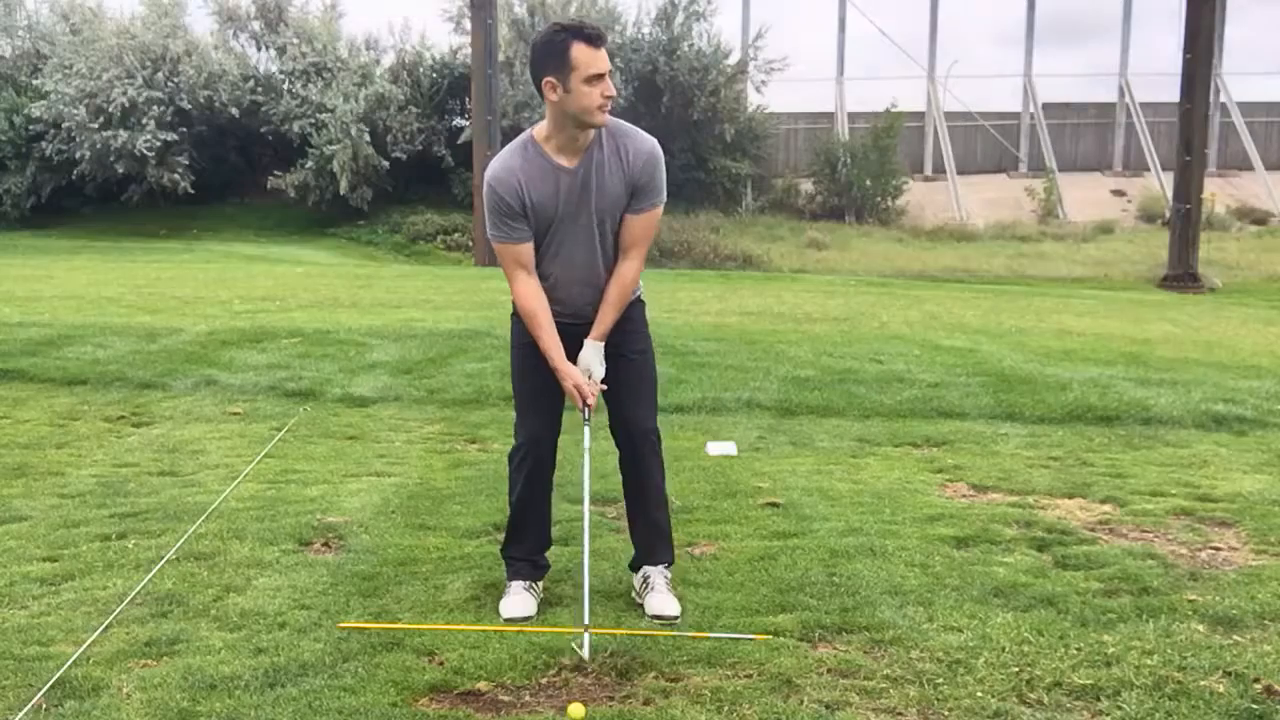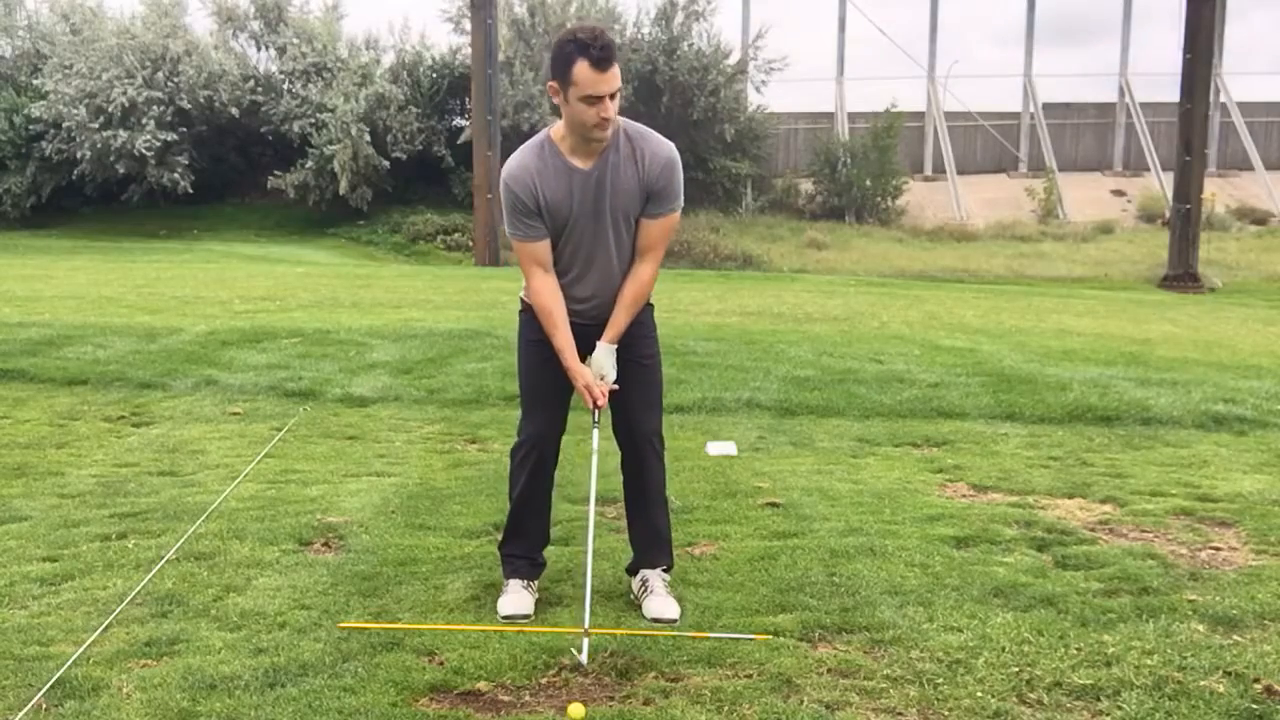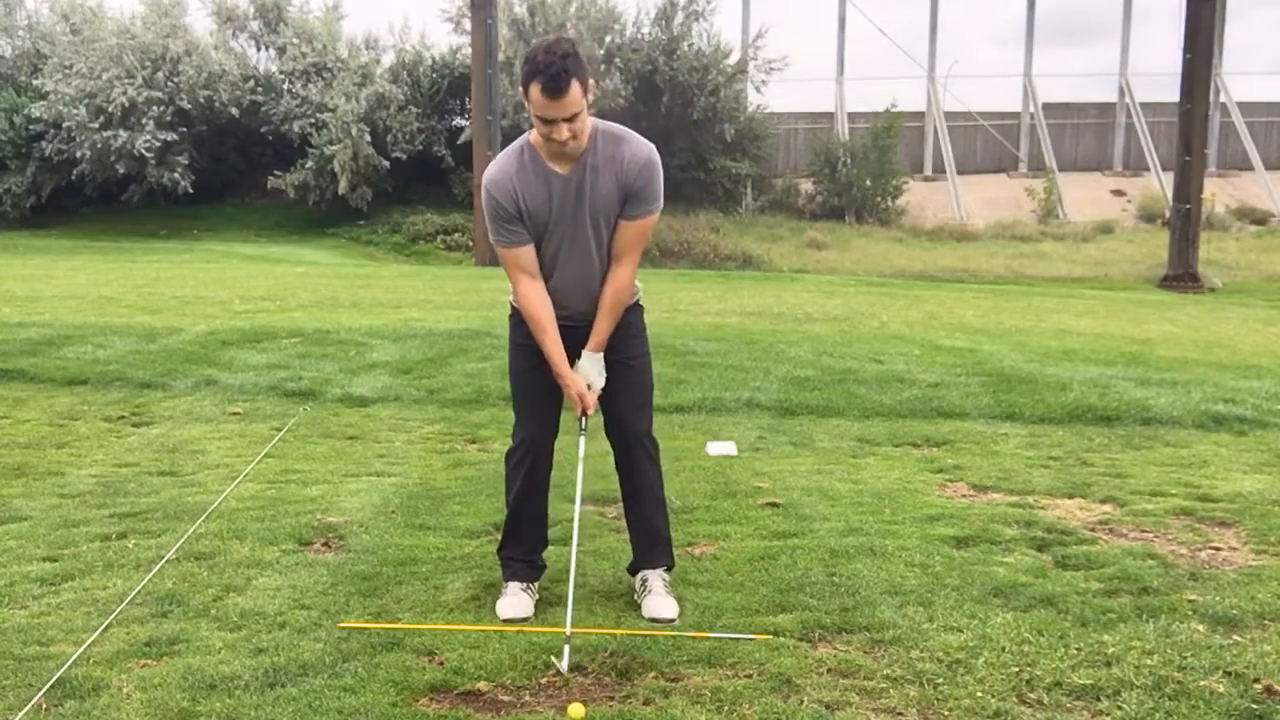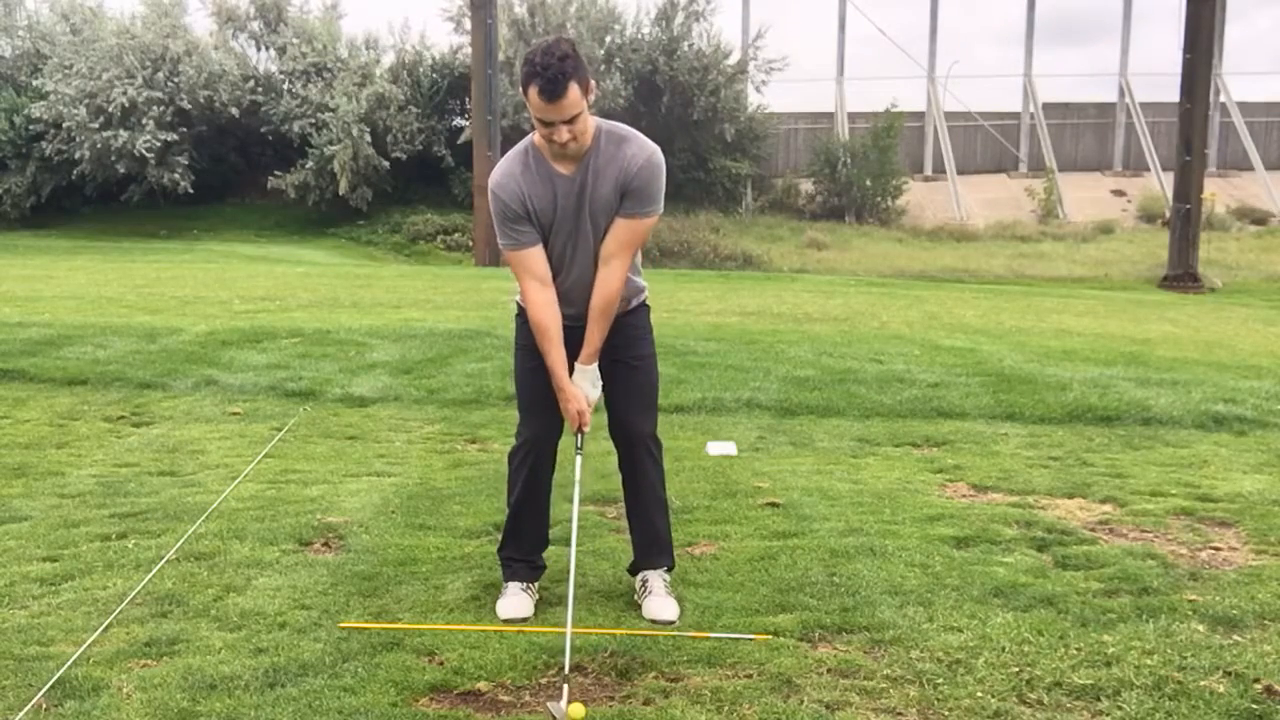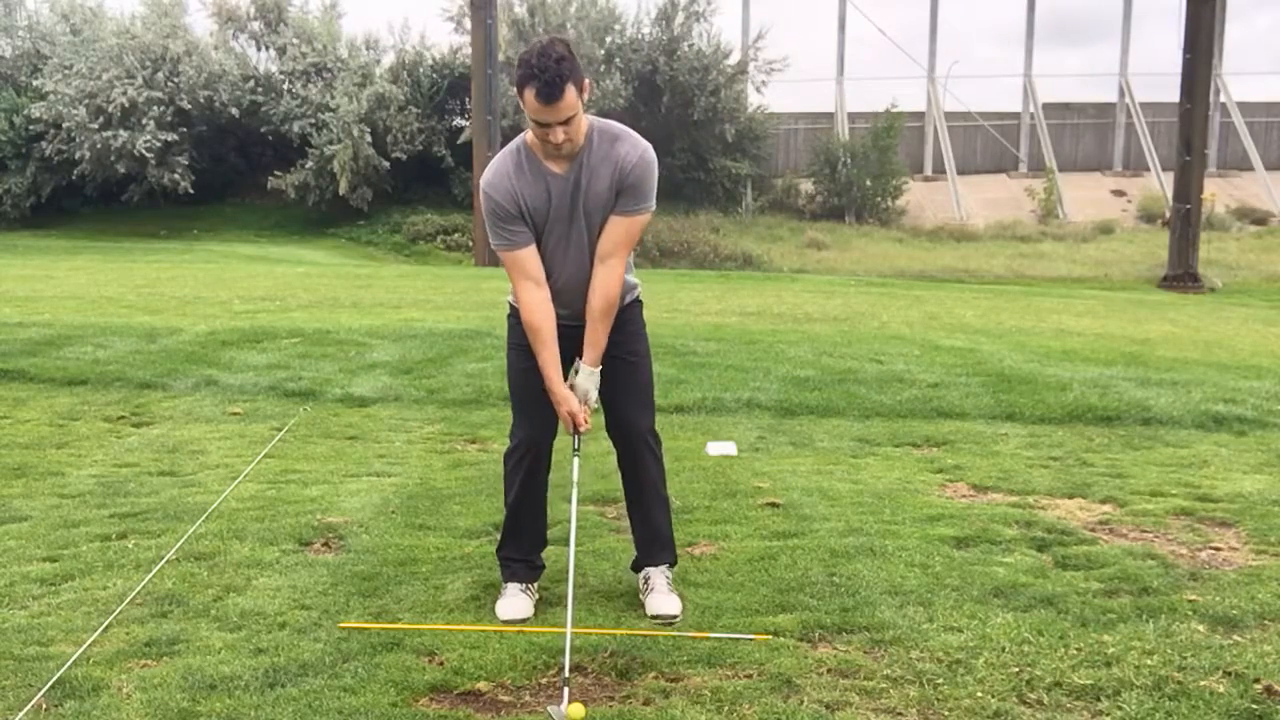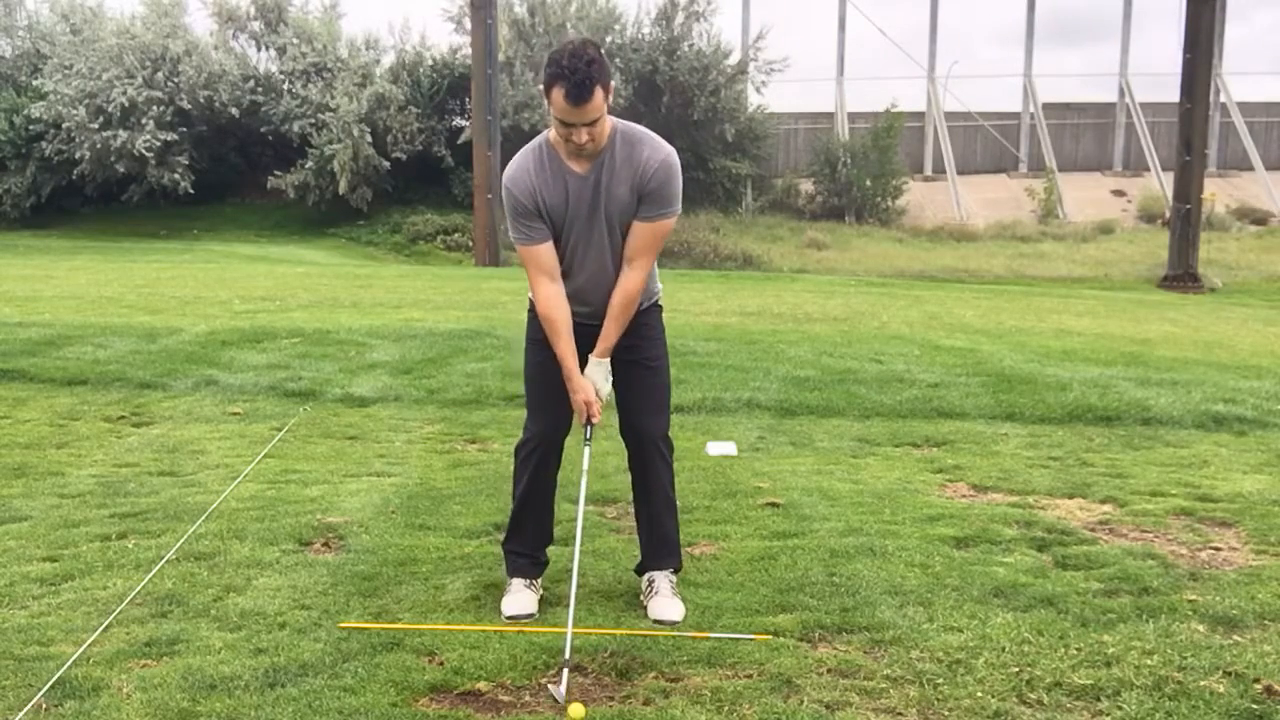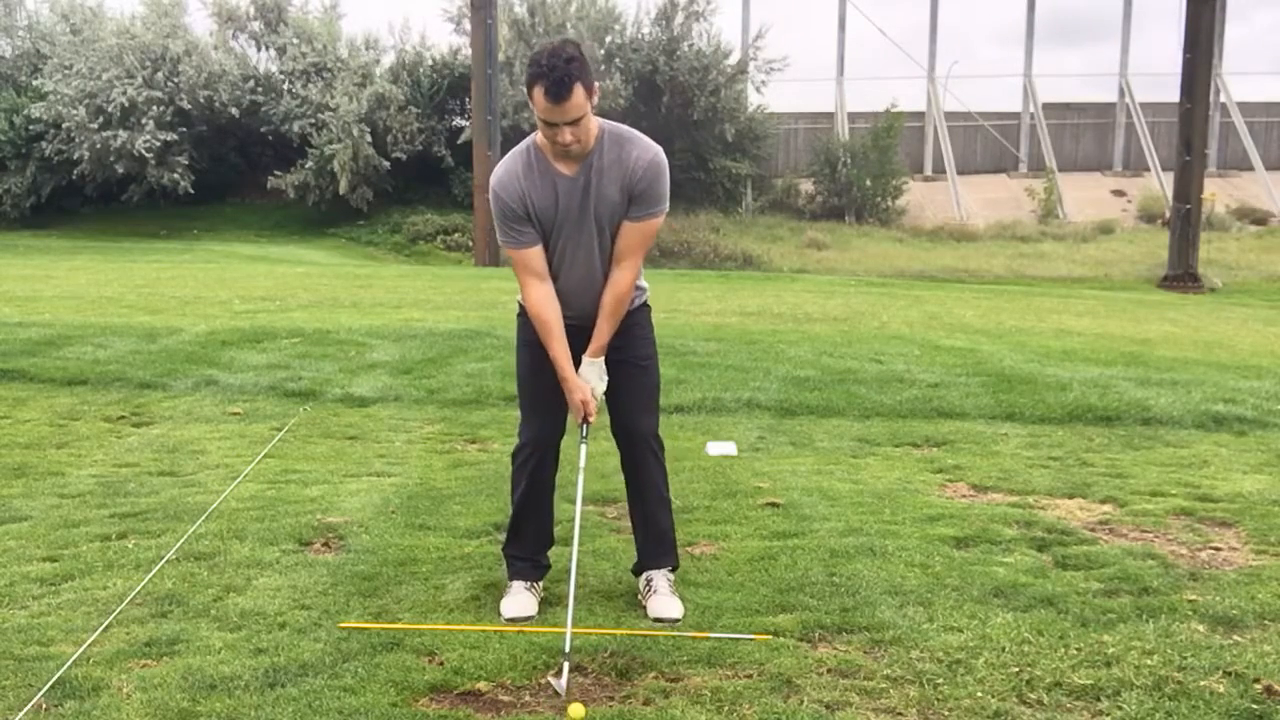
dt=0.4s
person 1, frame 1
left shoulder: (640, 153)
right shoulder: (506, 175)
left elbow: (631, 256)
right elbow: (521, 276)
left wrist: (597, 343)
right wrist: (559, 363)
left hip: (619, 318)
right hip: (540, 324)
left knee: (640, 437)
right knee: (533, 445)
left ankle: (653, 567)
right ankle: (523, 571)
person 1, frame 2
left shoulder: (657, 157)
right shoulder: (523, 172)
left elbow: (647, 260)
right elbow: (539, 274)
left wrist: (609, 346)
right wrist: (573, 364)
left hip: (628, 321)
right hip: (548, 321)
left knee: (643, 441)
right knee: (536, 441)
left ankle: (651, 569)
right ankle: (520, 570)
person 1, frame 3
left shoulder: (636, 158)
right shoulder: (503, 179)
left elbow: (623, 265)
right elbow: (527, 281)
left wrist: (594, 355)
right wrist: (564, 372)
left hip: (616, 320)
right hip: (537, 325)
left knee: (635, 439)
right knee: (531, 444)
left ankle: (652, 568)
right ankle: (520, 571)
person 1, frame 4
left shoulder: (639, 159)
right shoulder: (509, 180)
left elbow: (613, 268)
right elbow: (537, 285)
left wrist: (589, 364)
right wrist: (561, 381)
left hip: (622, 318)
right hip: (543, 322)
left knee: (639, 441)
right knee: (534, 443)
left ankle: (652, 570)
right ankle: (520, 572)
person 1, frame 5
left shoulder: (631, 156)
right shoulder: (501, 180)
left elbow: (610, 267)
right elbow: (531, 287)
left wrist: (590, 365)
right wrist: (555, 386)
left hip: (615, 315)
right hip: (537, 322)
left knee: (638, 437)
right knee: (529, 443)
left ankle: (655, 567)
right ankle: (518, 573)
person 1, frame 6
left shoulder: (655, 159)
right shoulder: (523, 176)
left elbow: (637, 268)
right elbow: (546, 281)
left wrist: (602, 358)
right wrist: (572, 375)
left hip: (635, 318)
right hip: (556, 320)
left knee: (649, 441)
right knee: (540, 440)
left ankle: (659, 570)
right ankle: (523, 568)
person 1, frame 7
left shoulder: (642, 159)
right shoulder: (510, 179)
left elbow: (625, 269)
right elbow: (537, 284)
left wrist: (595, 358)
right wrist: (567, 376)
left hip: (623, 319)
right hip: (544, 324)
left knee: (640, 440)
right knee: (536, 444)
left ankle: (657, 569)
right ankle: (524, 571)
